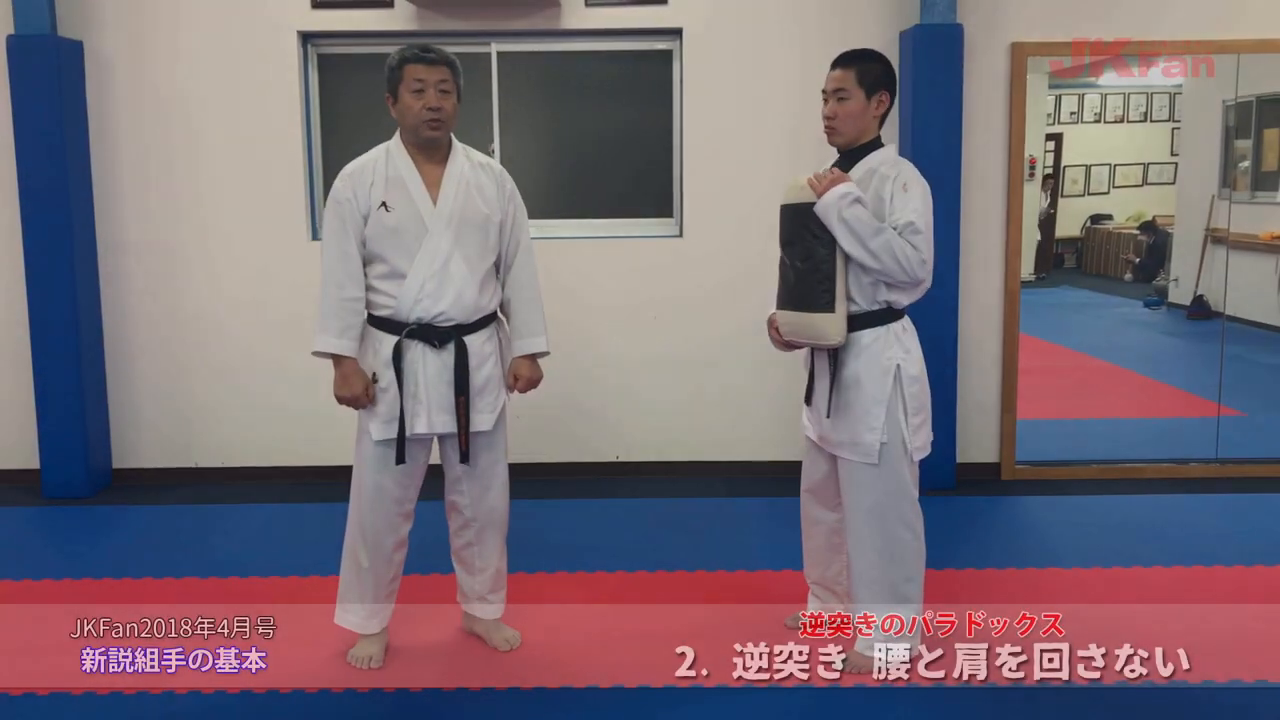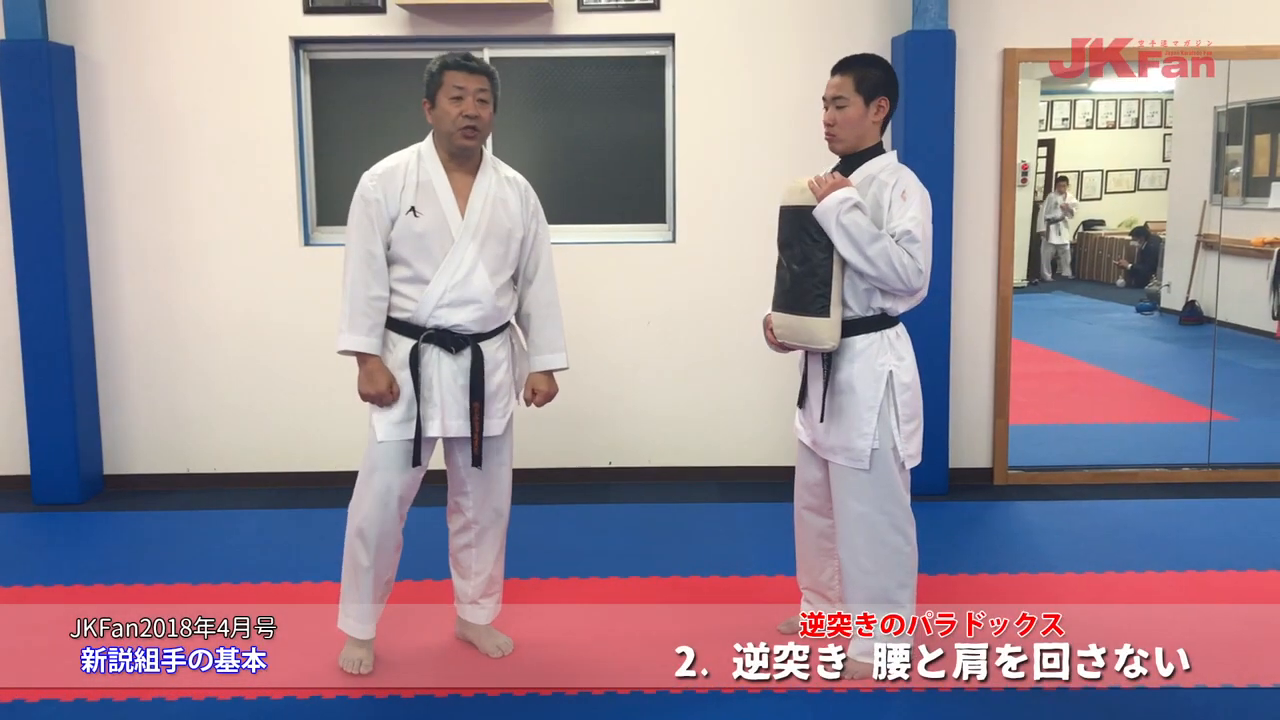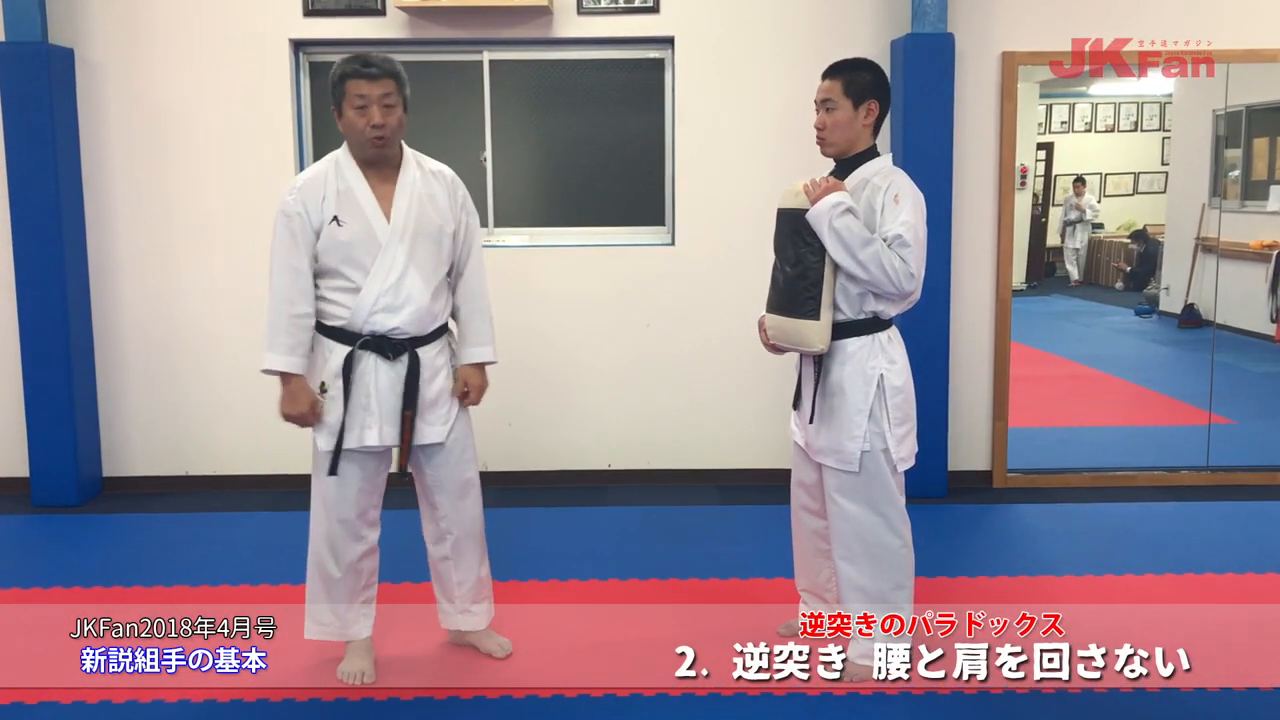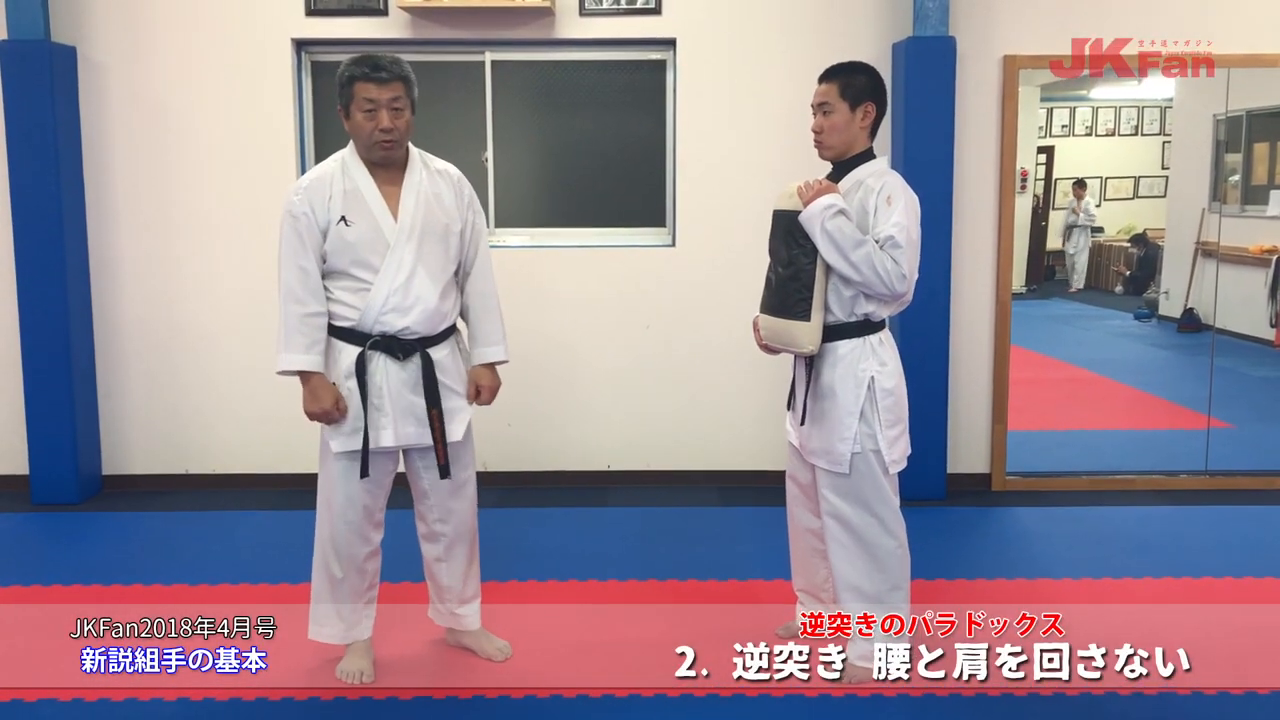
dt=0.7s
person 1, frame 1
left shoulder: (491, 178)
right shoulder: (359, 181)
left elbow: (518, 270)
right elbow: (342, 278)
left wrist: (527, 349)
right wrist: (344, 360)
left hip: (475, 358)
right hip: (396, 361)
left knee: (481, 494)
right knee: (382, 498)
left ankle: (482, 607)
right ankle: (370, 620)
person 1, frame 2
left shoulder: (514, 191)
right shoulder: (386, 181)
left elbow: (537, 282)
right elbow: (366, 277)
left wrist: (544, 362)
right wrist: (368, 359)
left hip: (486, 366)
right hip: (410, 364)
left knee: (482, 500)
right knee: (380, 500)
left ankle: (475, 614)
right ankle: (359, 626)
person 1, frame 3
left shoulder: (442, 183)
right shoulder: (310, 192)
left elbow: (468, 277)
right elbow: (291, 292)
left wrist: (474, 358)
right wrist: (292, 378)
left hip: (429, 368)
right hip: (349, 372)
left knee: (455, 501)
right knee: (345, 513)
left ankle: (467, 618)
right ankle: (355, 634)
person 1, frame 4
left shoulder: (449, 183)
right shoulder: (315, 192)
left elbow: (476, 277)
right elbow: (301, 292)
left wrist: (486, 358)
right wrist: (312, 377)
left hip: (437, 368)
right hip: (358, 373)
left knee: (451, 505)
right knee: (350, 514)
left ankle: (459, 619)
right ankle: (354, 634)
person 2, frame 1
left shoulder: (897, 178)
right shoulder: (834, 180)
left elbow: (911, 264)
left wrist: (841, 204)
right wrist: (787, 319)
left hip: (878, 357)
right hip: (831, 356)
left knee: (880, 501)
right knee: (824, 493)
left ankle: (890, 628)
right ankle: (833, 601)
person 2, frame 2
left shoulder: (898, 184)
right shoulder: (832, 184)
left elbow: (908, 272)
left wrist: (841, 208)
right wrist: (783, 320)
left hip: (871, 364)
right hip: (823, 360)
left knee: (873, 508)
right knee: (817, 499)
left ankle: (880, 636)
right ankle: (826, 606)
person 2, frame 3
left shoulder: (891, 187)
right shoulder: (827, 189)
left elbow: (901, 275)
left wrist: (833, 212)
left hip: (865, 366)
right hip: (819, 362)
left knee: (868, 511)
right knee: (813, 501)
left ankle: (880, 639)
right ankle: (823, 608)
person 2, frame 4
left shoulder: (886, 189)
right shoulder: (825, 190)
left elbow: (893, 277)
left wrist: (826, 213)
left hip: (857, 368)
right hip: (813, 364)
left knee: (863, 510)
right knee: (810, 501)
left ankle: (877, 640)
right ankle: (820, 609)
